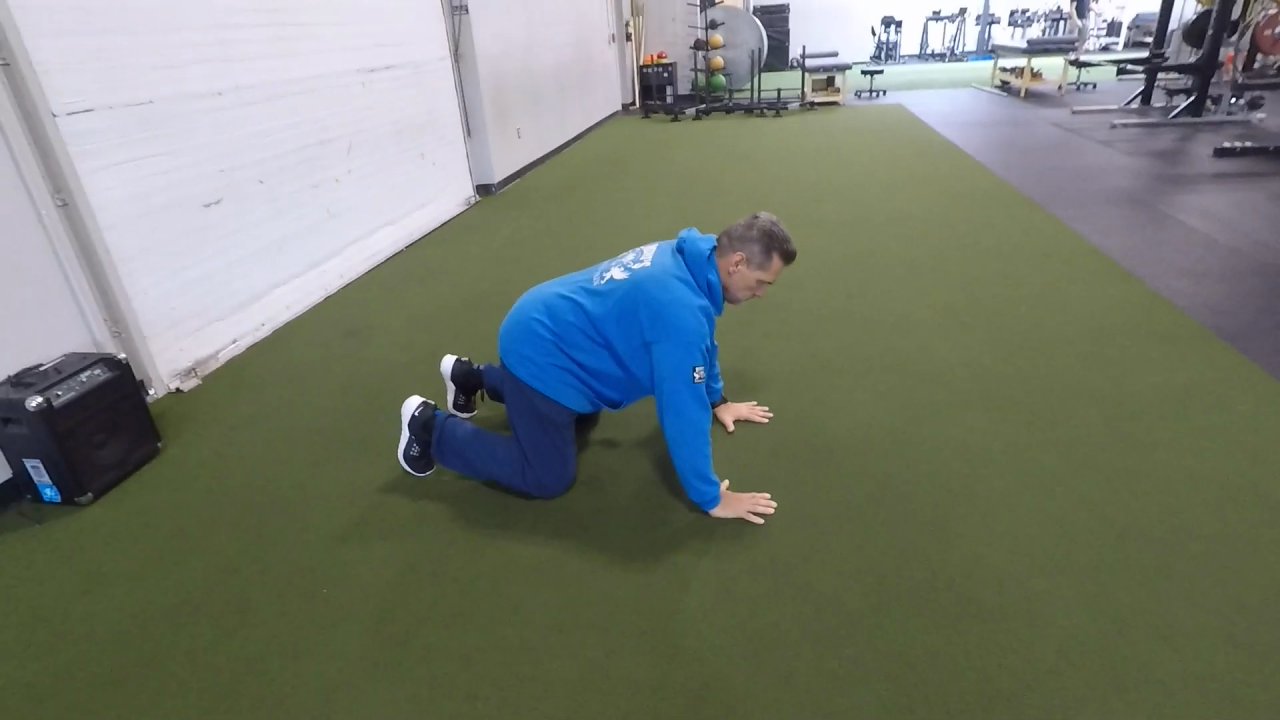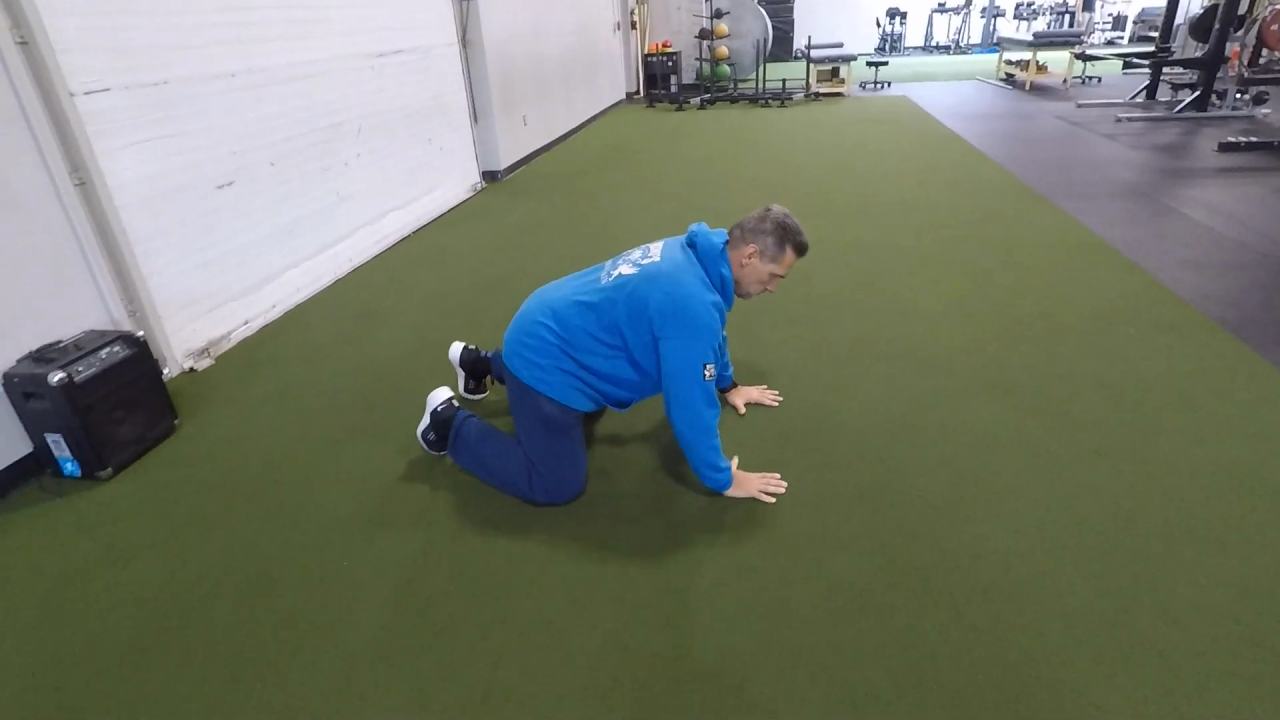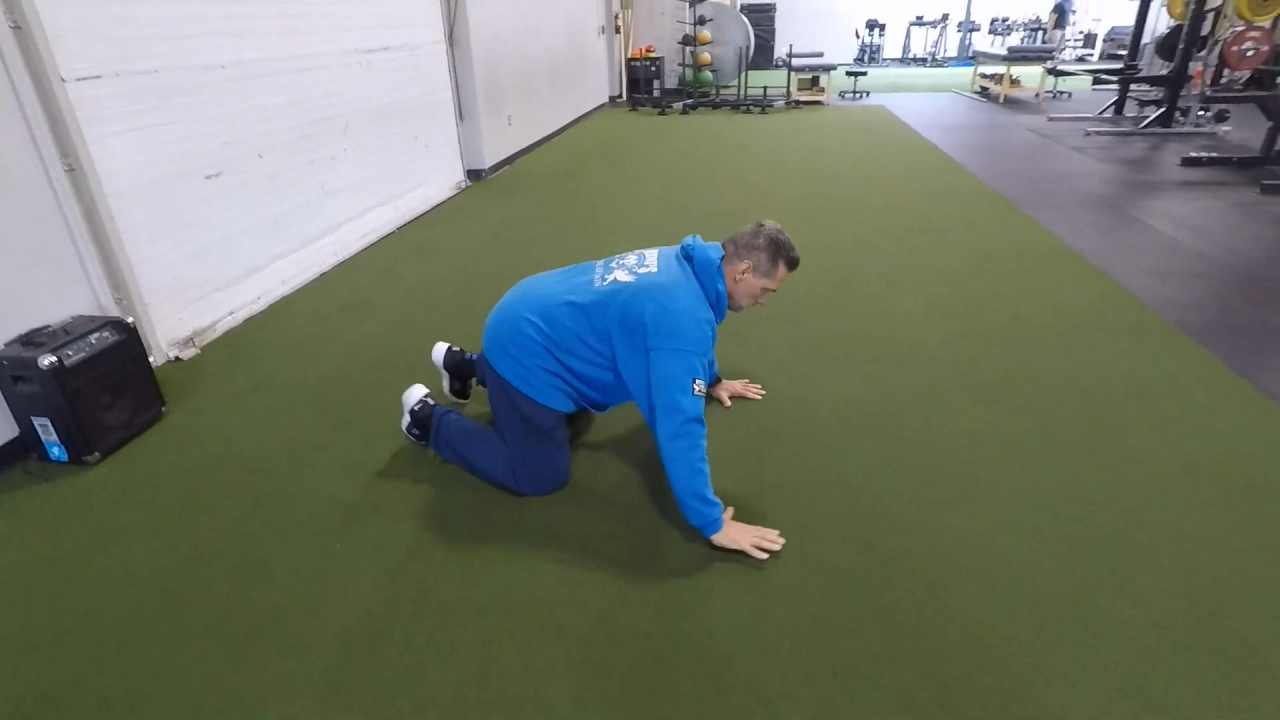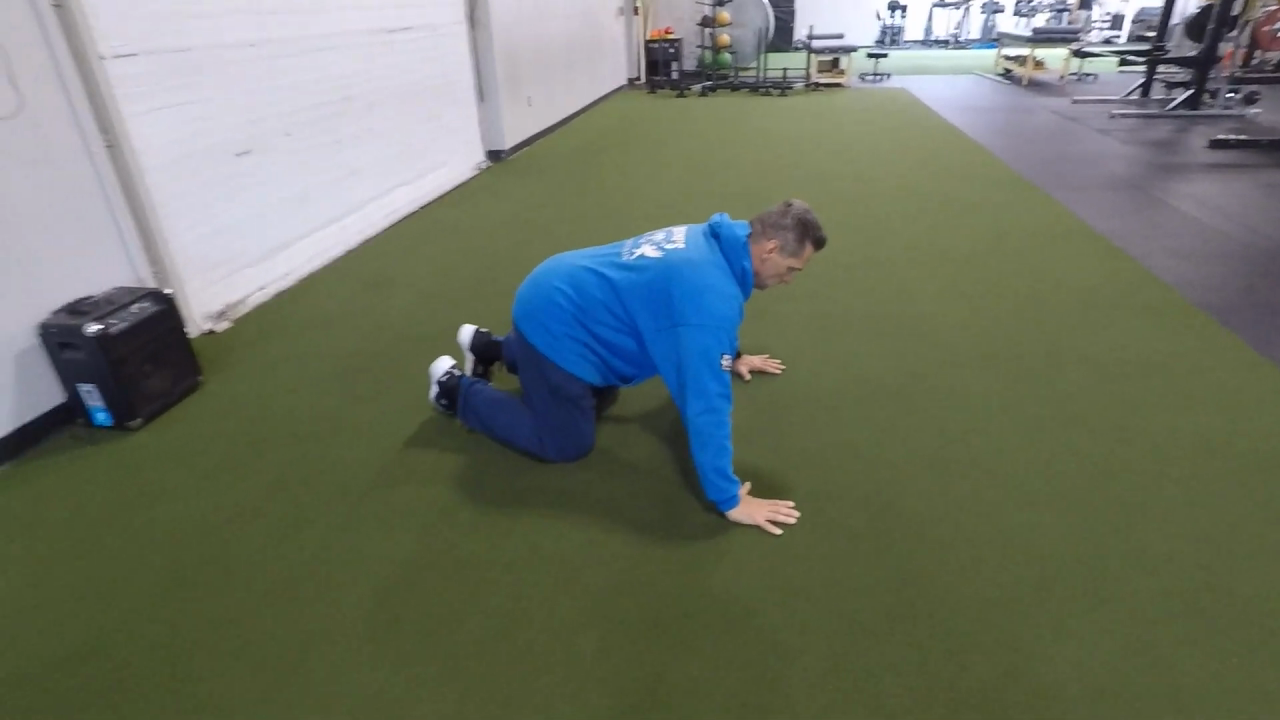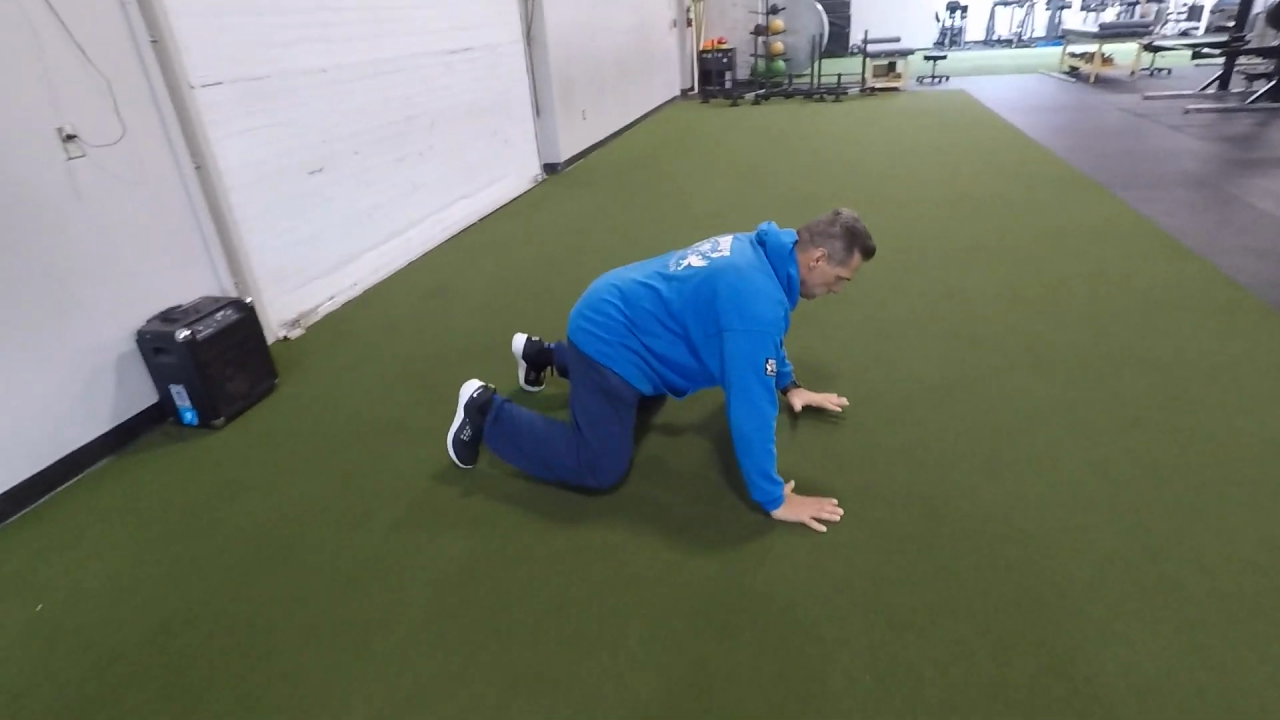
dt=0.4s
person 1, frame 1
left shoulder: (691, 259)
right shoulder: (681, 309)
left elbow: (702, 344)
right elbow: (685, 411)
left wrist: (716, 400)
right wrist: (711, 498)
left hip: (543, 326)
right hip: (540, 352)
left knee: (582, 418)
right knee: (549, 477)
left ankle: (473, 376)
right ankle: (430, 427)
person 1, frame 2
left shoulder: (700, 253)
right shoulder: (692, 304)
right elbow: (692, 406)
left wrist: (727, 385)
right wrist: (722, 480)
left hip: (547, 327)
right hip: (546, 360)
left knee: (589, 409)
right knee: (557, 486)
left ankle: (480, 362)
right ankle: (450, 424)
person 1, frame 3
left shoulder: (689, 264)
right shoulder: (684, 316)
right elbow: (680, 428)
left wrist: (711, 379)
right wrist: (714, 523)
left hip: (525, 318)
right hip: (525, 351)
left knee: (572, 423)
right knee: (543, 476)
left ankle: (467, 366)
right ankle: (429, 418)
person 1, frame 4
left shoulder: (714, 241)
right shoulder: (713, 295)
right elbow: (706, 403)
left wrist: (730, 356)
right wrist: (729, 499)
left hip: (556, 292)
right hip: (555, 322)
left knee: (599, 395)
right knee: (568, 443)
left ankle: (491, 348)
right ankle: (456, 388)
person 1, frame 5
left shoulder: (762, 250)
right shoulder: (760, 301)
right elbow: (752, 408)
left wrist: (788, 385)
right wrist: (773, 498)
left hip: (613, 311)
right hip: (608, 336)
left knee: (647, 399)
right knee: (601, 468)
left ankle: (543, 354)
right ankle: (486, 414)
